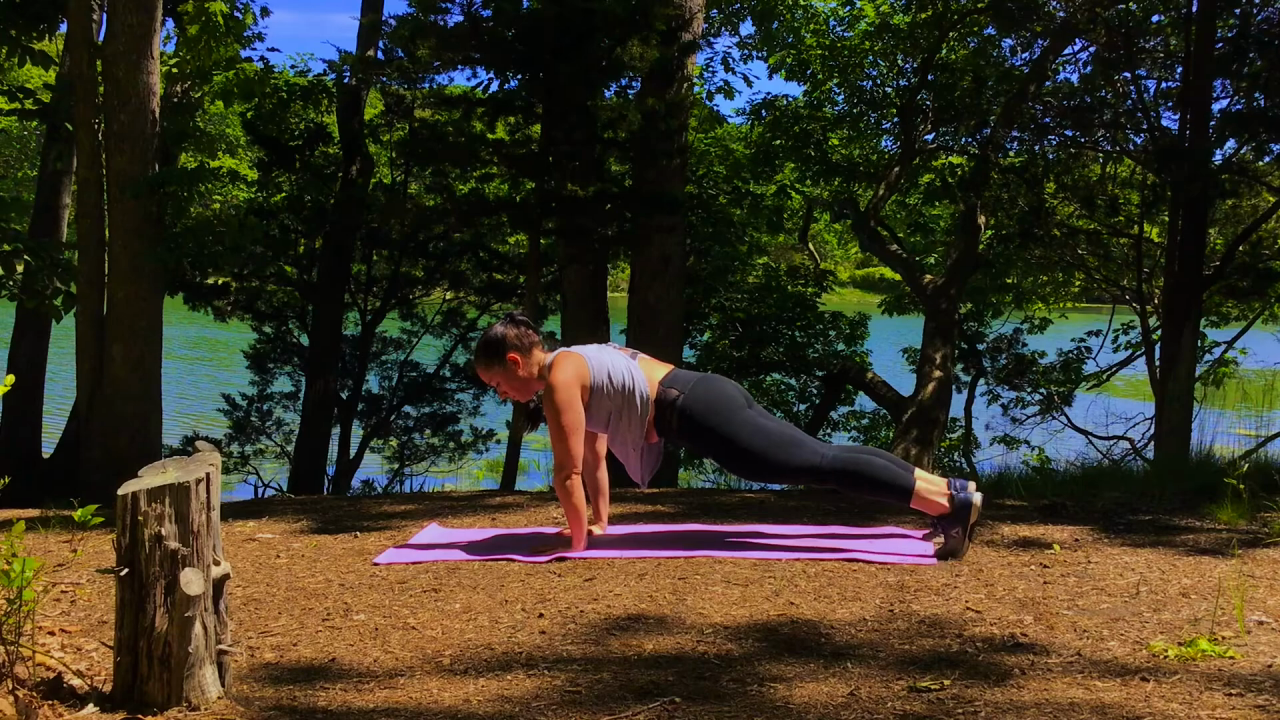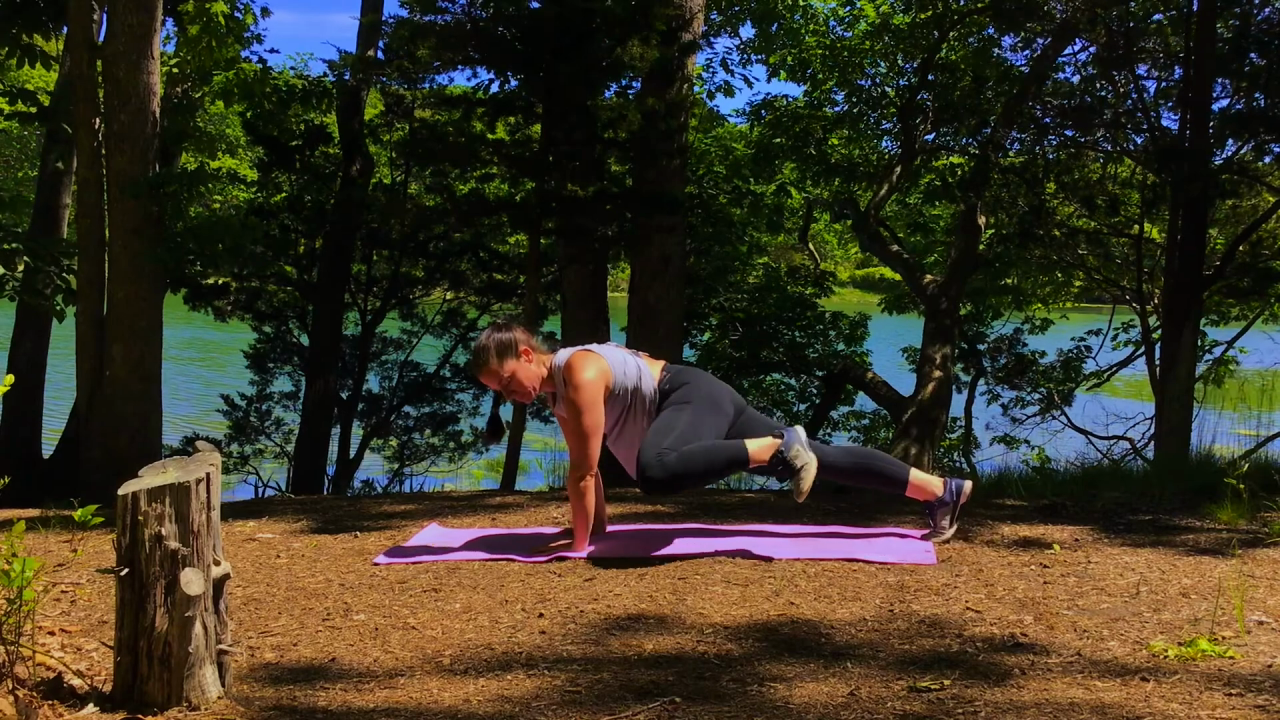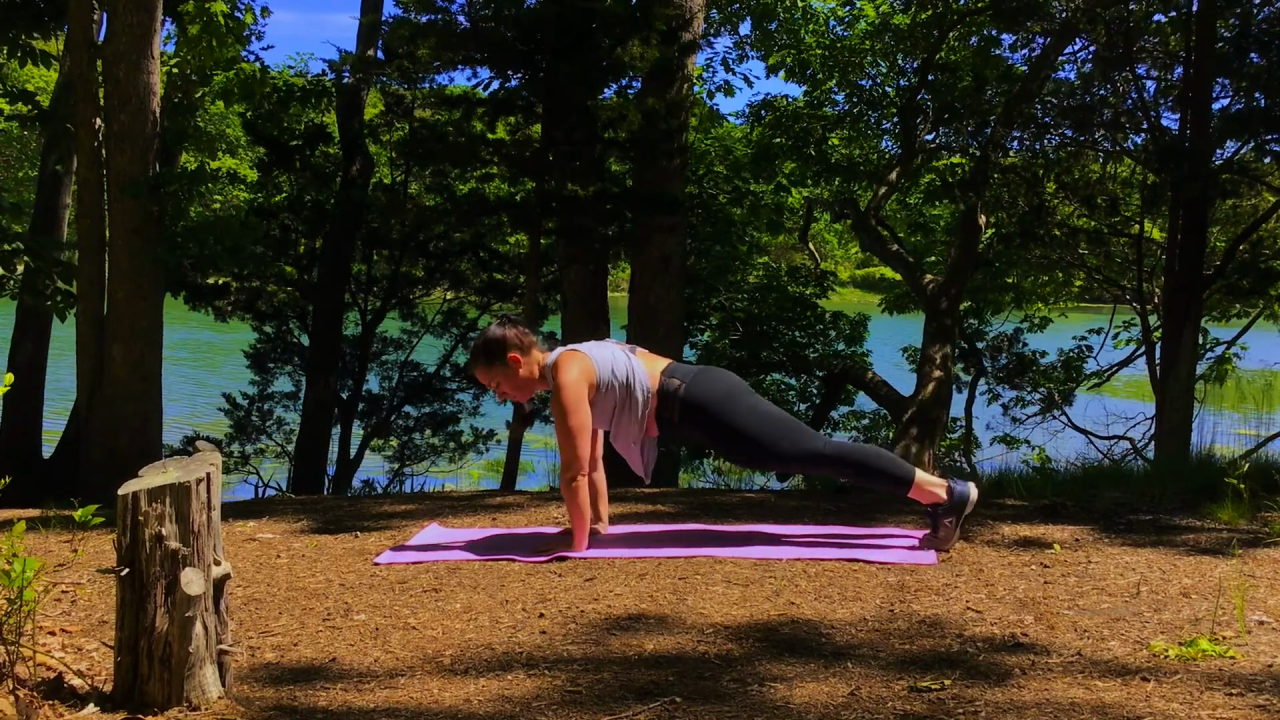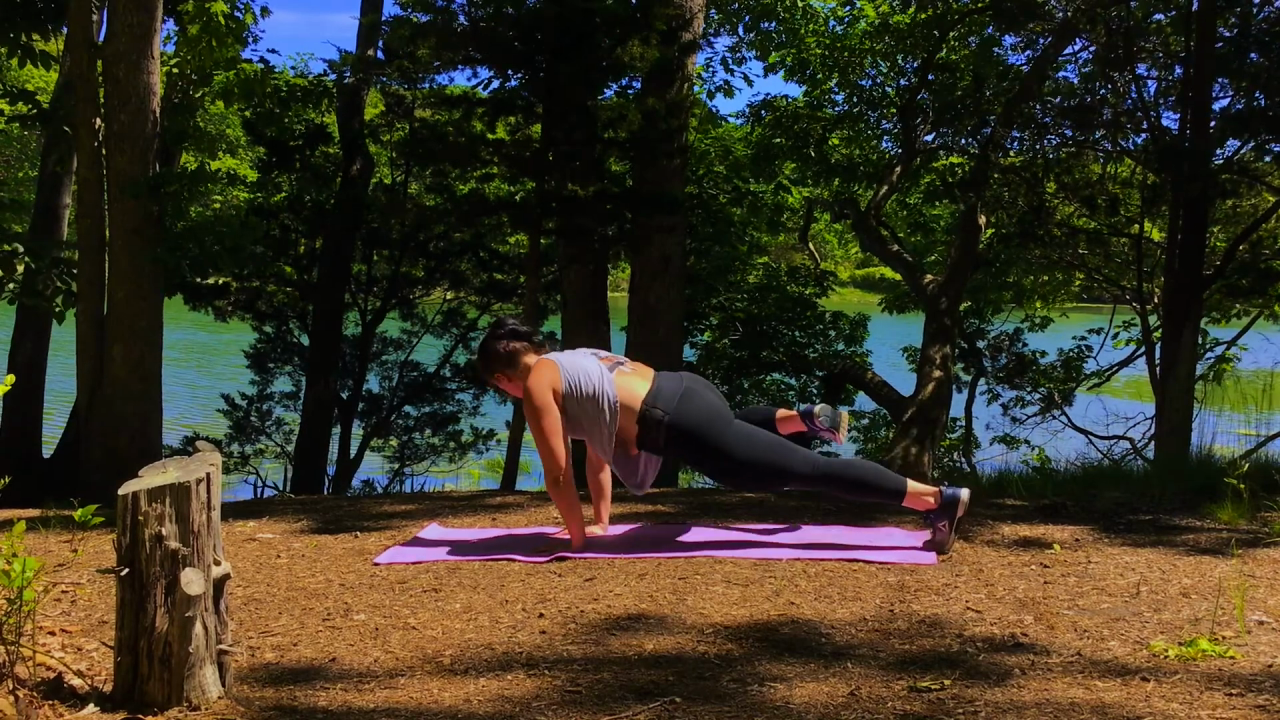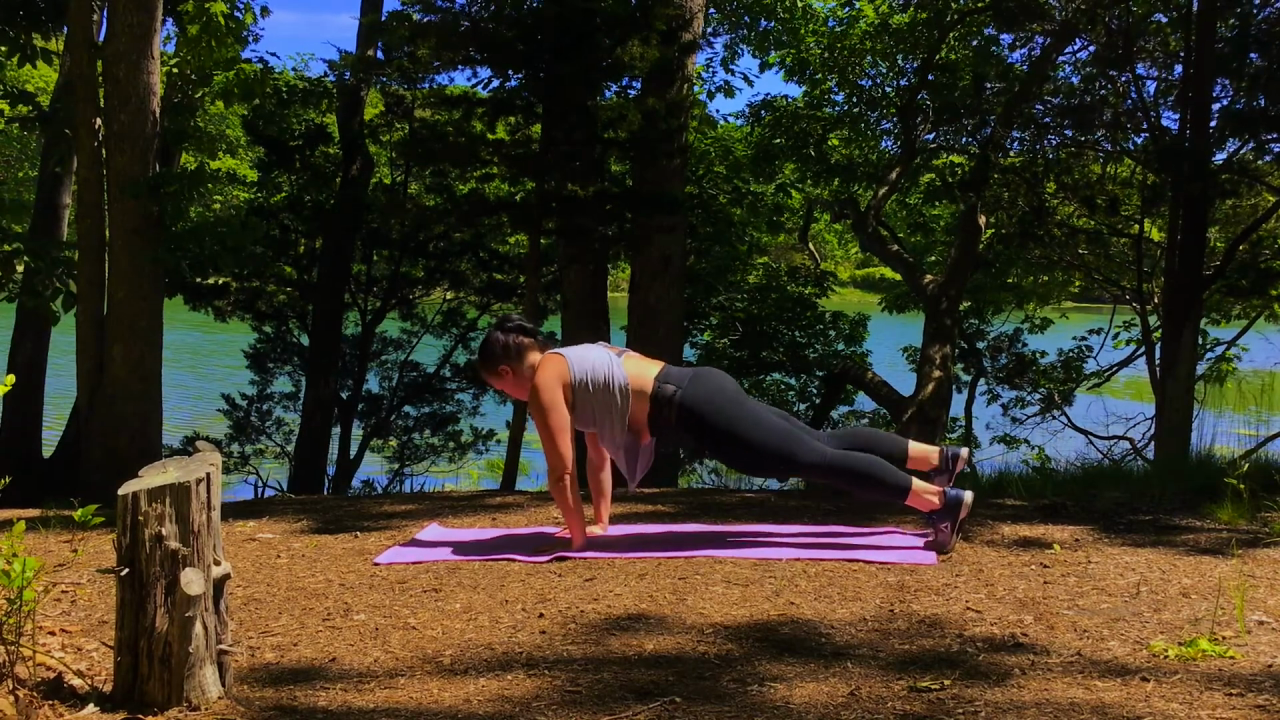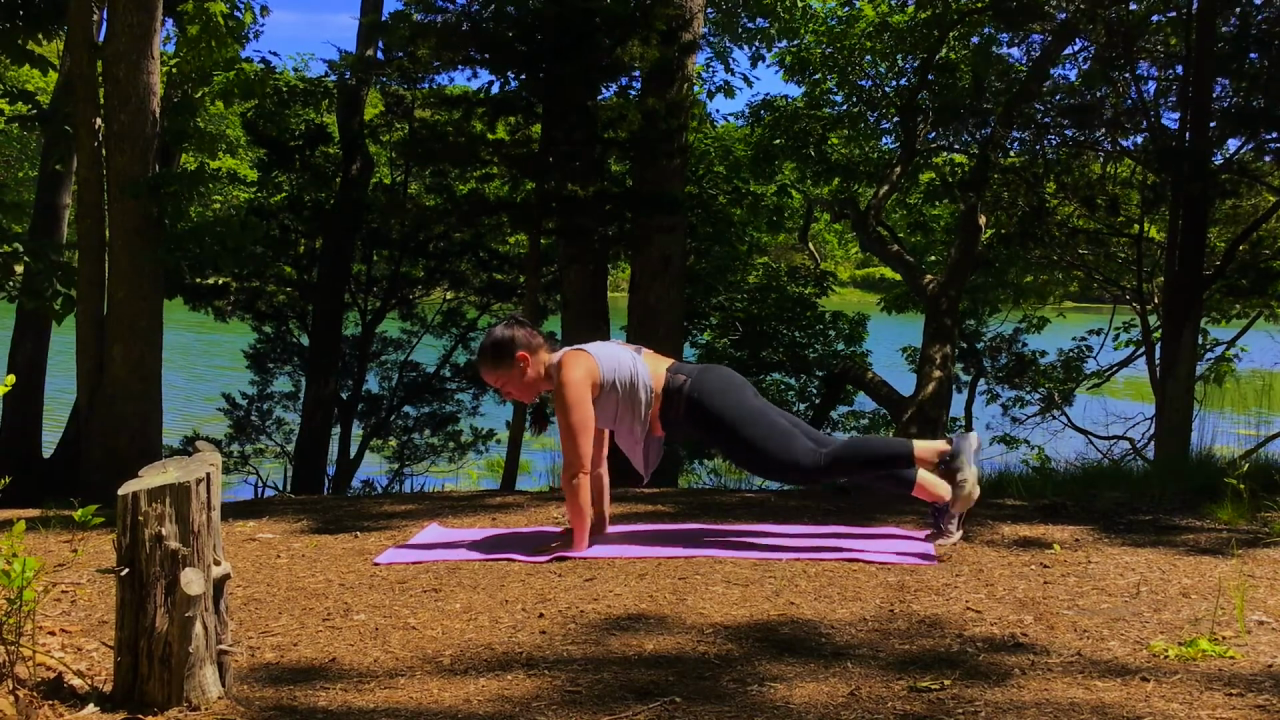
dt=0.7s
person 1, frame 1
left shoulder: (558, 378)
right shoulder: (575, 365)
left elbow: (568, 472)
right elbow: (594, 458)
left wrist: (577, 542)
right wrist: (600, 522)
left hip: (702, 413)
right hip: (712, 394)
left knee: (820, 465)
right knee: (823, 456)
left ankle: (951, 504)
right ankle: (946, 486)
person 1, frame 2
left shoulder: (579, 373)
right shoulder: (555, 391)
left elbow: (584, 470)
right elbow: (583, 463)
left wrist: (579, 542)
right wrist: (599, 520)
left hip: (694, 395)
right hip: (696, 402)
left knee: (655, 472)
right knee: (822, 461)
left ankle: (775, 448)
right ankle: (942, 489)
person 1, frame 3
left shoulder: (564, 375)
right shoulder: (571, 365)
left elbow: (574, 471)
right elbow: (592, 461)
left wrist: (579, 543)
right wrist: (600, 521)
left hip: (704, 406)
right hip: (706, 393)
left knee: (820, 454)
right knee: (818, 455)
left ankle: (946, 494)
right ankle: (938, 494)
person 1, frame 4
left shoulder: (536, 383)
right shoulder: (576, 357)
left elbow: (557, 473)
right elbow: (599, 449)
left wrist: (579, 539)
right wrist: (601, 523)
left hip: (684, 422)
right hip: (687, 388)
left knee: (807, 470)
left ankle: (940, 499)
right ankle: (796, 420)
person 1, frame 5
left shoulder: (543, 380)
right shoulder: (574, 361)
left elbow: (561, 472)
right elbow: (599, 453)
left wrist: (579, 538)
right wrist: (601, 523)
left hip: (695, 409)
right hip: (703, 385)
left knee: (814, 459)
right knee: (820, 442)
left ankle: (941, 501)
right ankle: (939, 458)
person 1, frame 6
left shoulder: (568, 374)
right shoulder: (573, 368)
left elbow: (577, 469)
right elbow: (596, 458)
left wrist: (579, 541)
right wrist: (599, 521)
left hip: (710, 398)
right hip: (710, 395)
left knee: (812, 463)
right knee: (820, 452)
left ankle: (946, 450)
right ankle: (944, 494)
